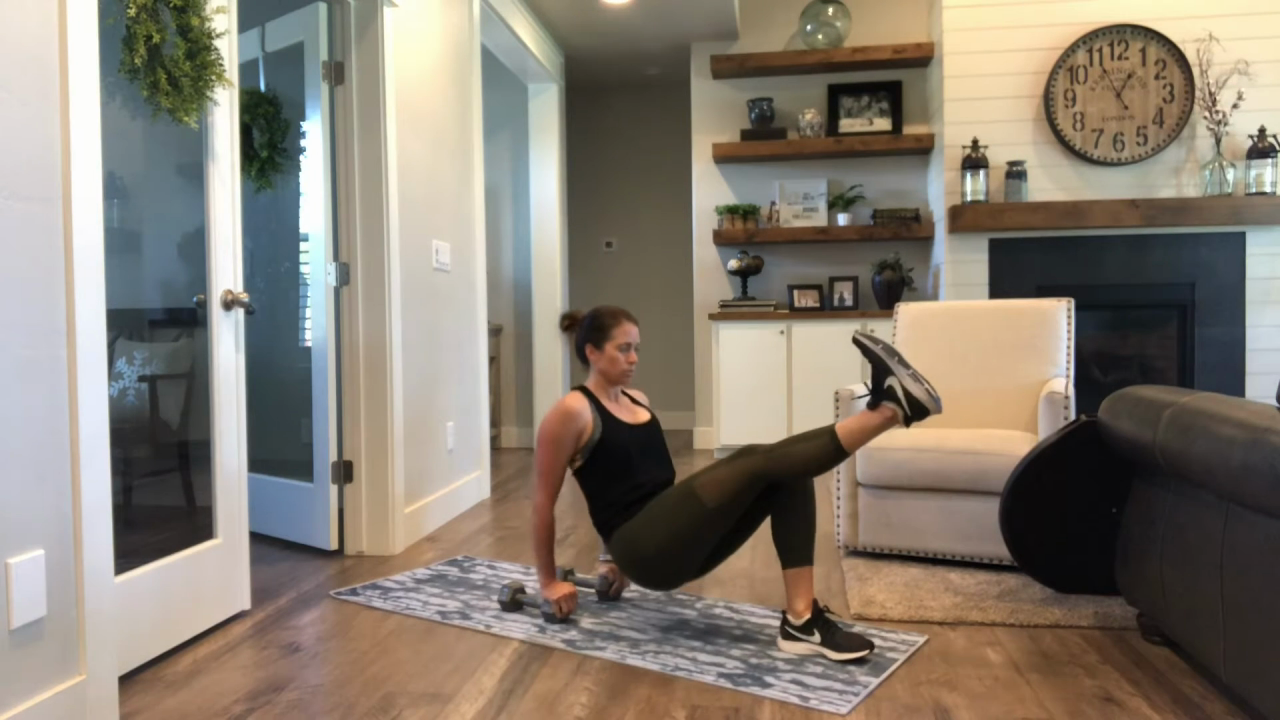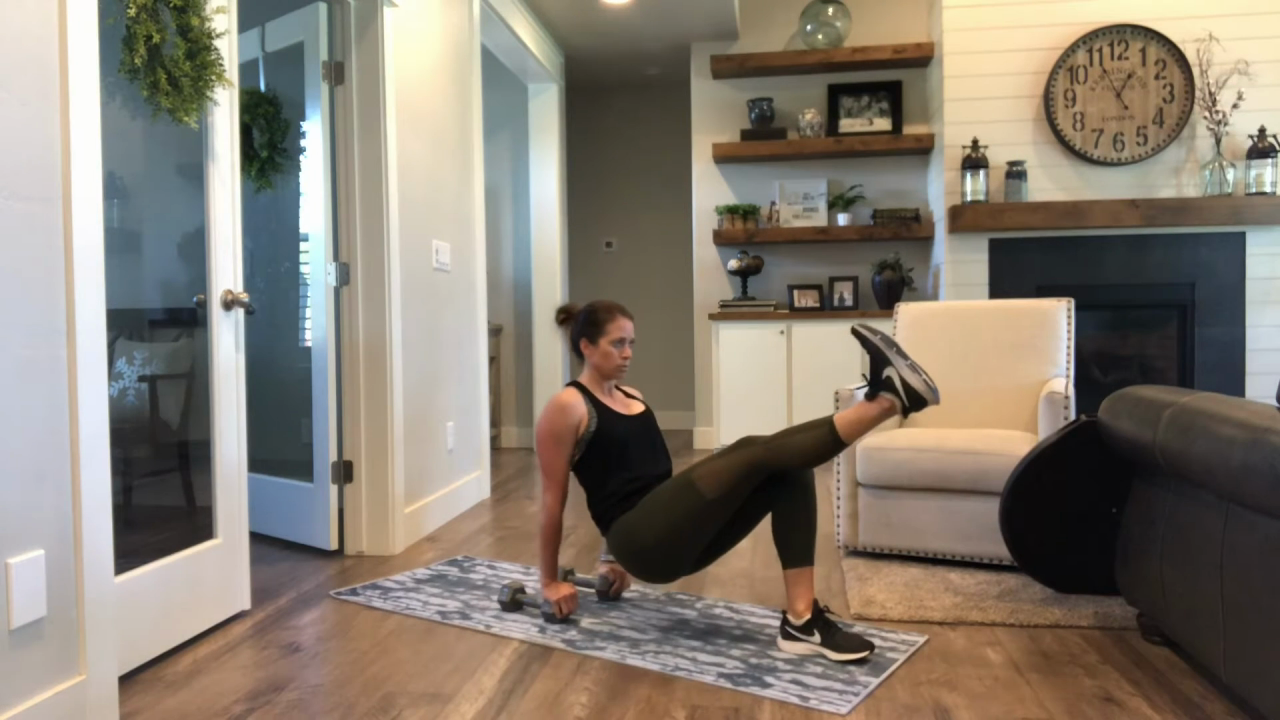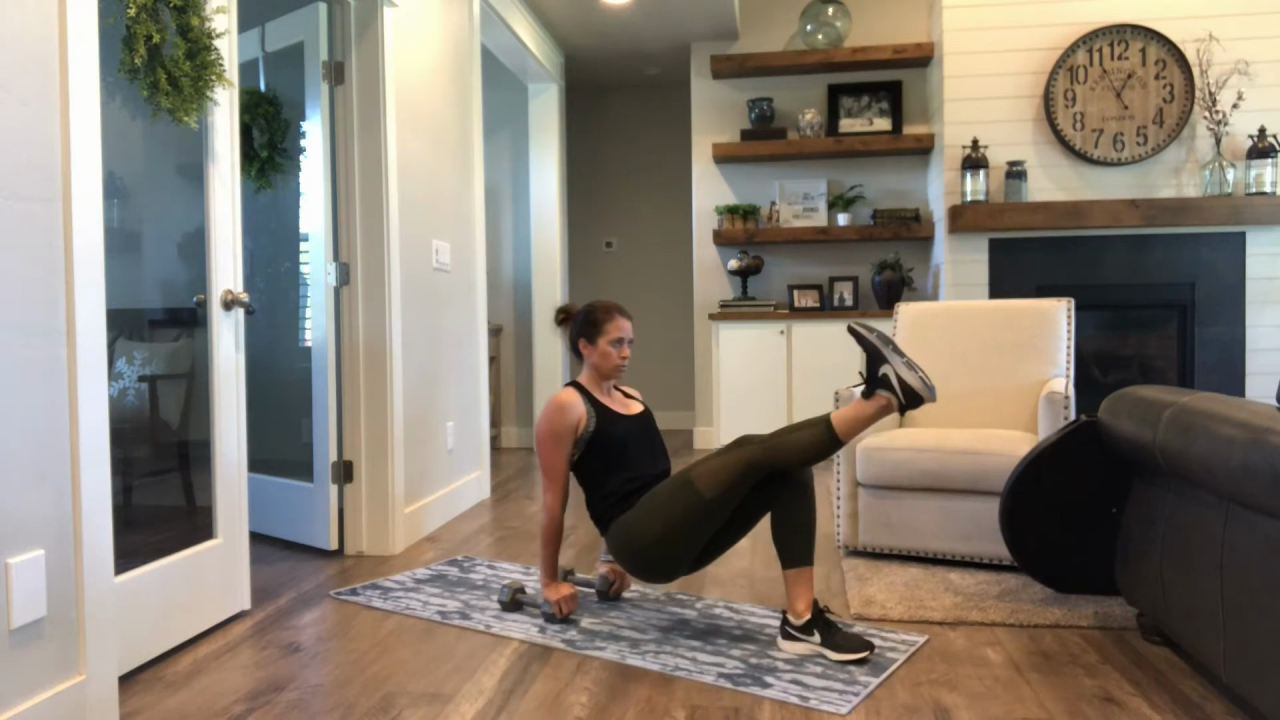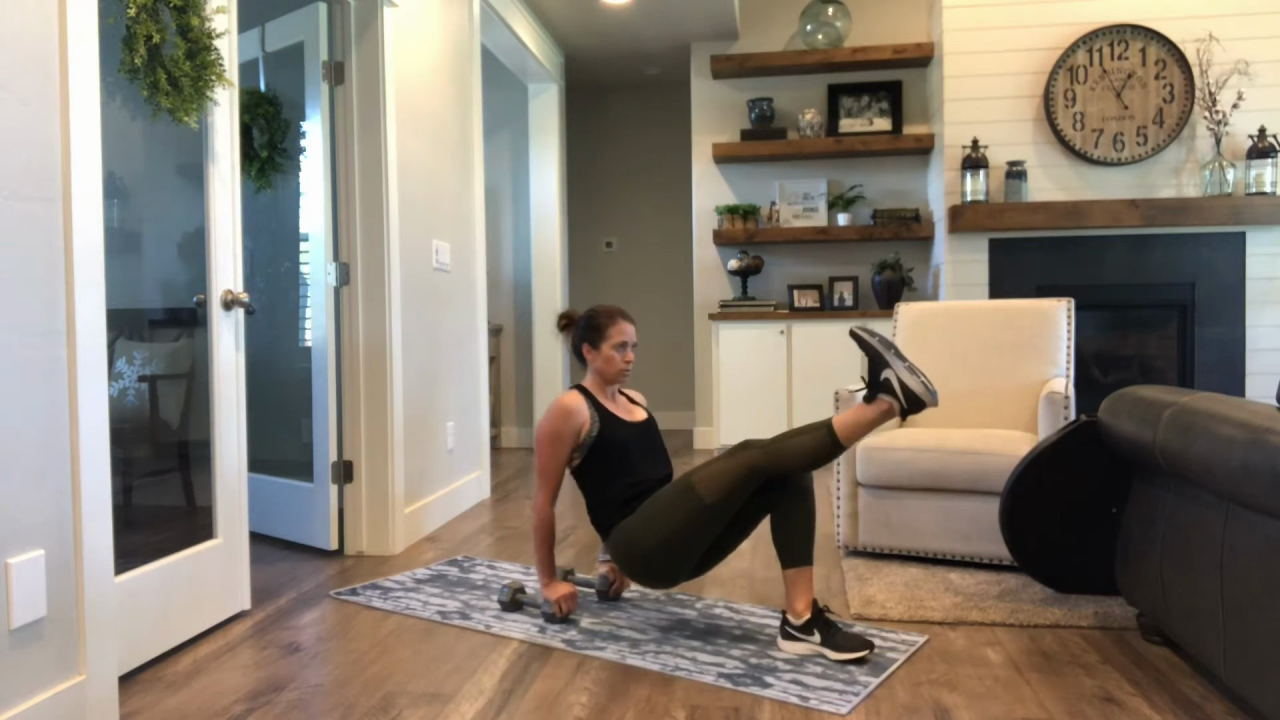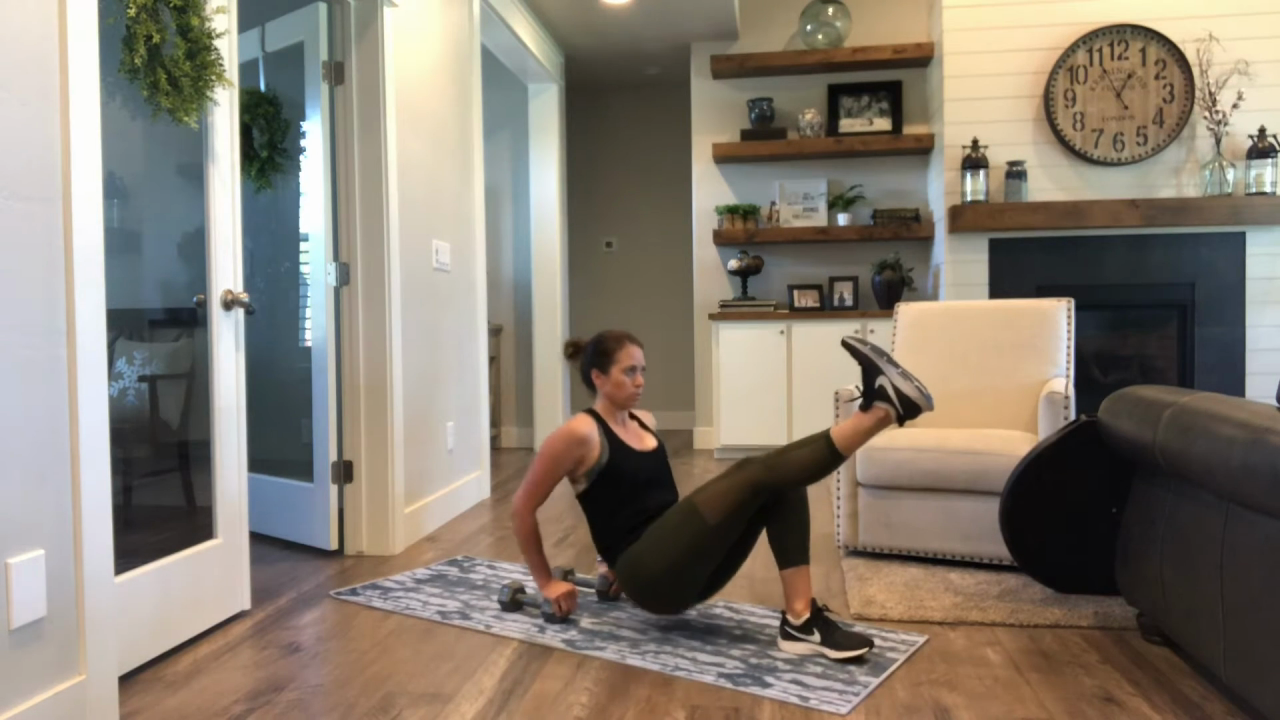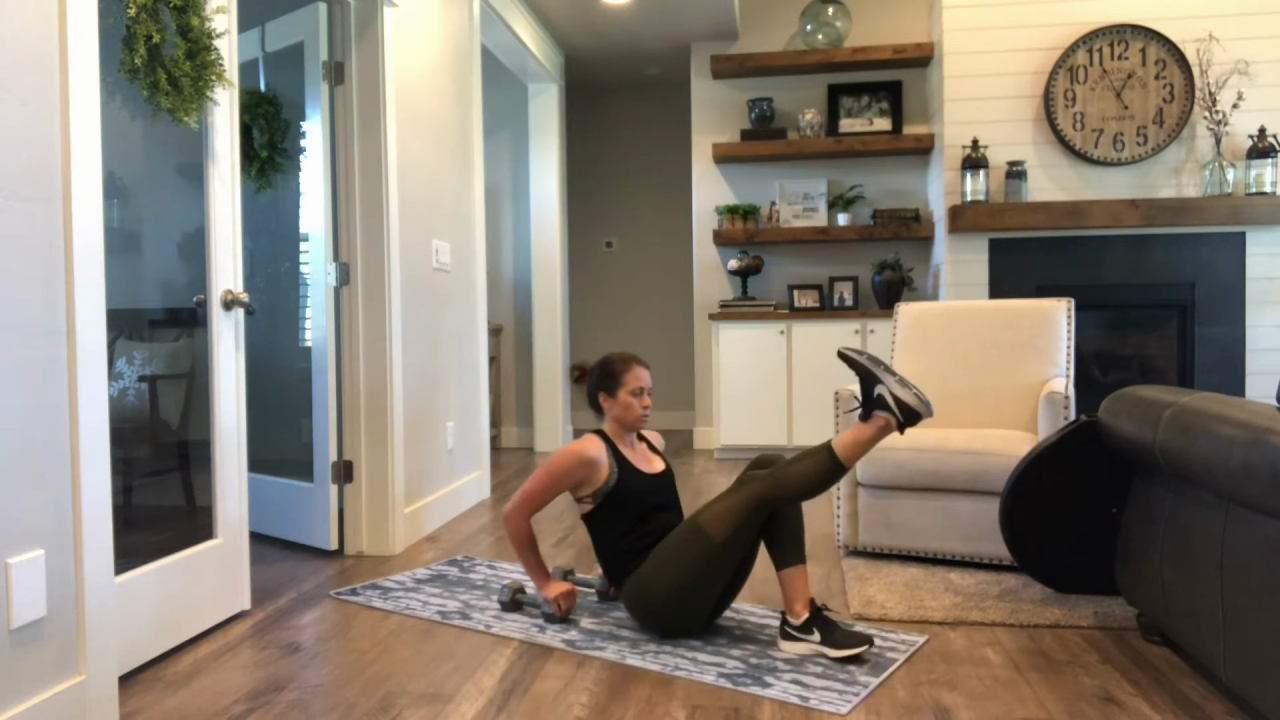
dt=0.2s
person 1, frame 1
left shoulder: (637, 401)
right shoulder: (572, 412)
right elbow: (543, 501)
left wrist: (614, 559)
right wrist: (549, 582)
left hip: (681, 539)
right hip: (646, 551)
left knee: (786, 474)
right knee: (755, 462)
left ankle: (801, 623)
right ankle: (889, 409)
person 1, frame 2
left shoulder: (631, 397)
right shoulder: (567, 408)
right elbow: (552, 500)
left wrist: (621, 559)
right wrist: (550, 582)
left hip: (679, 533)
right hip: (646, 541)
left knee: (788, 468)
right knee: (754, 454)
left ankle: (801, 621)
right ankle: (886, 401)
person 1, frame 3
left shoulder: (629, 396)
right shoulder: (566, 408)
right elbow: (553, 501)
left wrist: (618, 559)
right wrist: (551, 582)
left hip: (678, 534)
right hip: (644, 541)
left knee: (787, 468)
right knee: (752, 453)
left ankle: (801, 622)
right ankle: (882, 398)
person 1, frame 4
left shoulder: (634, 400)
right shoulder: (569, 410)
right elbow: (544, 502)
left wrist: (619, 560)
right wrist: (548, 581)
left hip: (678, 538)
right hip: (645, 547)
left knee: (787, 471)
right knee: (753, 457)
left ankle: (801, 622)
right ankle: (884, 403)
person 1, frame 5
left shoulder: (642, 422)
right shoulder: (579, 435)
right elbow: (522, 509)
left wrist: (616, 561)
right wrist: (546, 582)
left hip: (684, 564)
right hip: (650, 575)
left knee: (779, 478)
right knee: (755, 474)
left ankle: (800, 622)
right ankle: (882, 409)
person 1, frame 6
left shoulder: (651, 443)
right shoulder: (587, 455)
right elbow: (514, 513)
right wrist: (545, 583)
left hip: (694, 583)
right hip: (657, 597)
left knee: (768, 469)
right knee: (758, 488)
left ankle: (801, 623)
